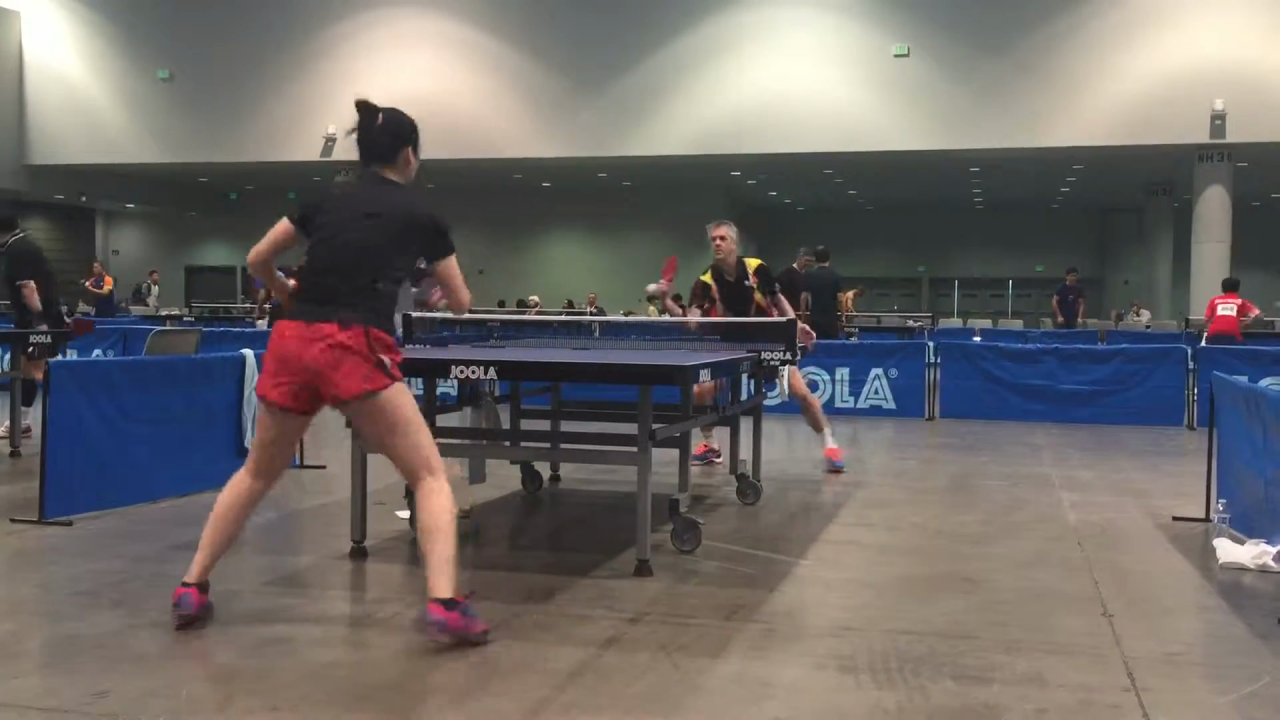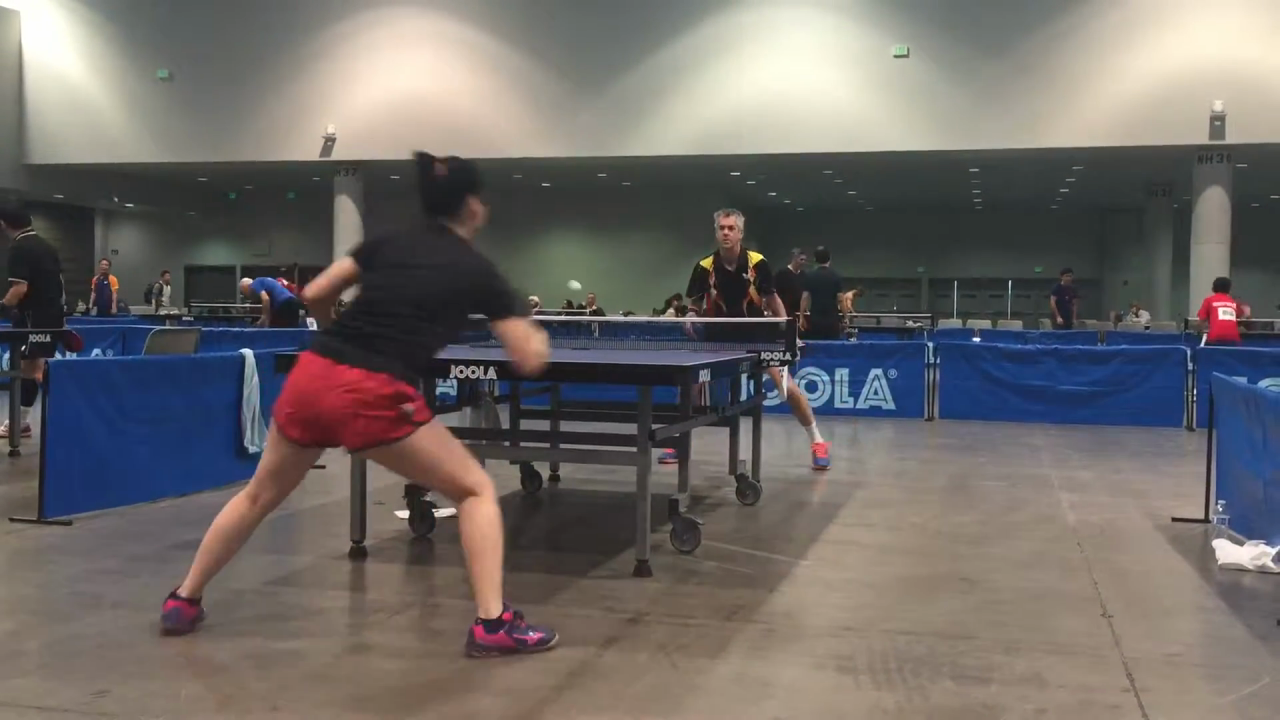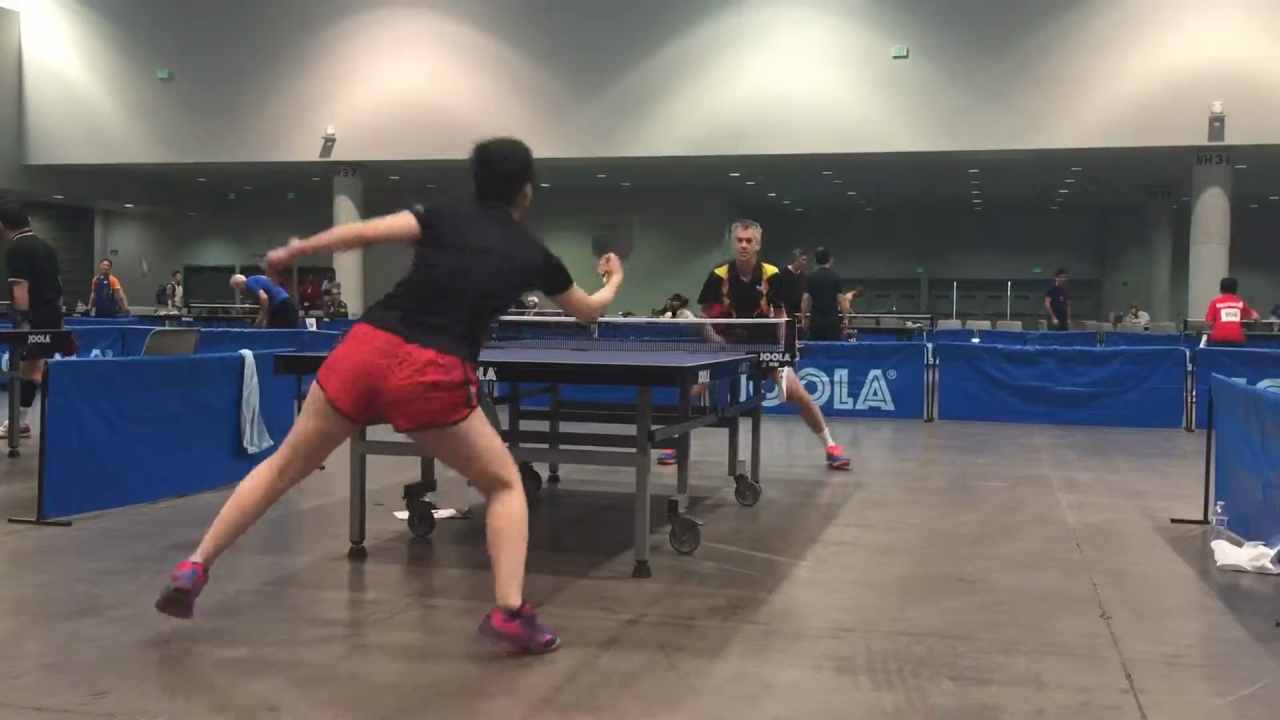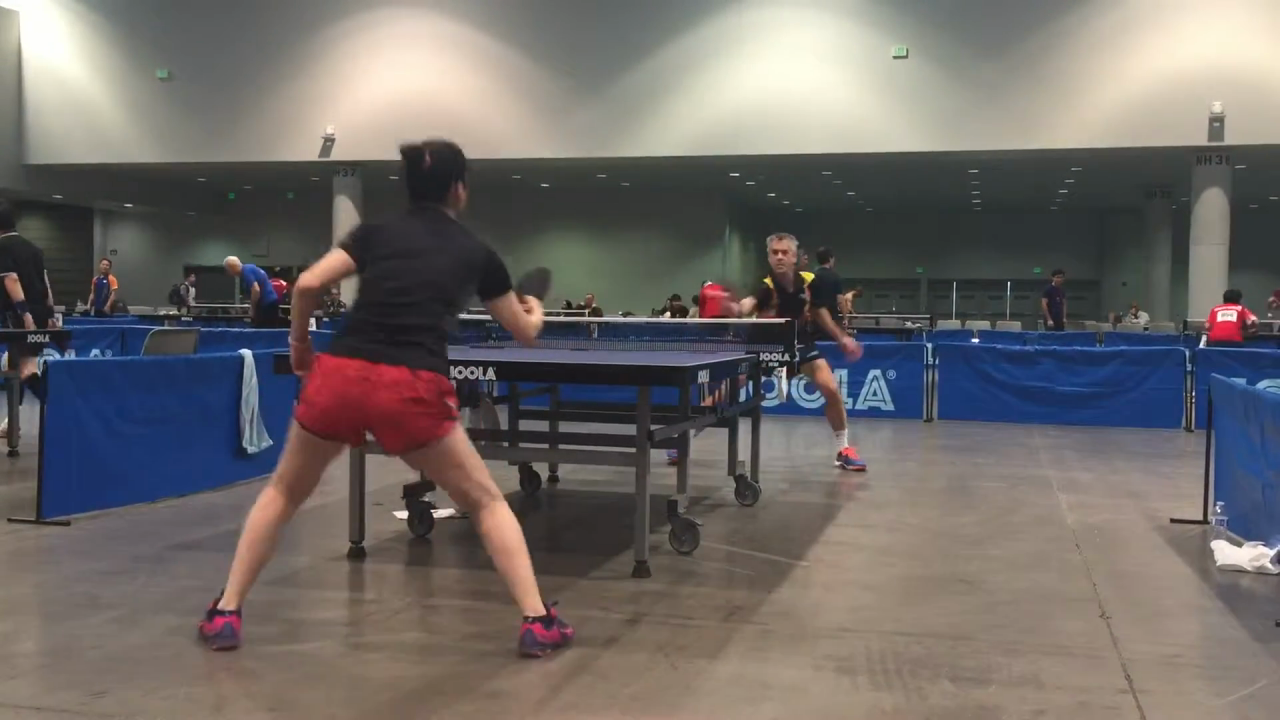
dt=0.3s
person 1, frame 1
left shoulder: (326, 198)
right shoulder: (420, 215)
left elbow: (257, 260)
right elbow: (461, 301)
right wrist: (447, 293)
left hip: (290, 344)
right hip: (355, 350)
left knee: (258, 473)
right knee: (428, 474)
left ankle: (192, 588)
right ankle: (444, 603)
person 1, frame 2
left shoulder: (388, 241)
right shoulder: (479, 274)
left elbow: (314, 294)
right elbow: (532, 362)
right wrist: (536, 337)
left hip: (312, 375)
right hip: (374, 397)
left knee: (262, 493)
right knee: (476, 489)
left ankle: (183, 601)
right ankle: (492, 624)
person 1, frame 3
left shoulder: (444, 215)
right shoulder: (535, 256)
left elbow: (365, 232)
right elbow: (589, 309)
left wrist: (293, 252)
right wrist: (612, 282)
left hip: (366, 350)
right hip: (433, 377)
left knee: (286, 463)
right knee: (505, 486)
left ankle: (196, 568)
right ankle: (510, 613)
person 1, frame 4
left shoulder: (377, 232)
right shoulder: (477, 253)
left elbow: (309, 285)
right elbow: (525, 333)
left wrist: (298, 342)
right wrist: (534, 310)
left hip: (339, 374)
right hip: (412, 389)
left knee: (283, 491)
right knee: (486, 502)
left ankle: (225, 614)
right ankle: (538, 621)
person 2, frame 1
left shoulder: (757, 268)
right shoulder: (706, 282)
left elbow: (777, 299)
right elbow: (689, 320)
left wrist: (798, 323)
right wrist: (667, 303)
left knee: (800, 391)
right knee: (700, 392)
left ankle: (830, 446)
right ankle: (711, 446)
person 2, frame 2
left shoulder: (757, 263)
right shoulder: (705, 267)
left elbow: (772, 301)
right elbow: (695, 307)
left knee: (789, 389)
left ankle: (817, 443)
person 2, frame 3
left shoulder: (771, 276)
right shoulder: (719, 276)
left elbow: (778, 313)
right elbow: (704, 311)
left knee: (796, 394)
left ankle: (831, 447)
person 2, frame 4
left shoulder: (810, 282)
right shoulder: (766, 287)
left elbow: (820, 312)
right elbow: (745, 308)
left wrist: (842, 339)
left hip: (800, 341)
left knee: (831, 389)
left ankle: (842, 449)
person 3, frame 1
right shoulder: (27, 246)
left elbow: (28, 287)
right elbow: (41, 284)
left wrist: (39, 321)
right wrist: (58, 315)
left hip: (36, 321)
right hip: (48, 316)
left knee: (40, 372)
right knee: (25, 369)
right ankle: (21, 423)
person 3, frame 2
right shoulder: (46, 246)
left elbow: (19, 288)
right elbow: (59, 283)
right wrist: (60, 315)
left hip: (34, 318)
right hip: (51, 315)
left knee: (39, 372)
right knee: (27, 369)
right ankle: (21, 422)
person 3, frame 3
right shoulder: (45, 246)
left elbow: (21, 287)
right elbow: (56, 284)
left wrist: (23, 321)
right wrist: (57, 315)
left hip: (34, 319)
right hip: (51, 315)
left knee: (37, 373)
right knee: (24, 369)
person 3, frame 4
right shoulder: (31, 247)
right elbow: (44, 281)
left wrist: (24, 312)
right wrist: (50, 314)
left hip: (18, 316)
right hip: (39, 312)
left knee: (26, 369)
